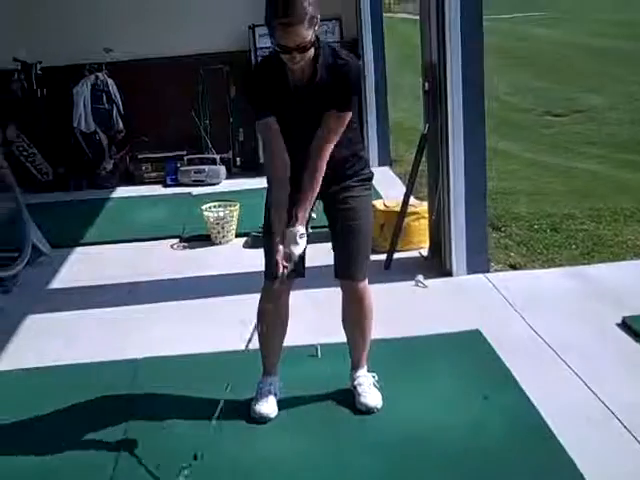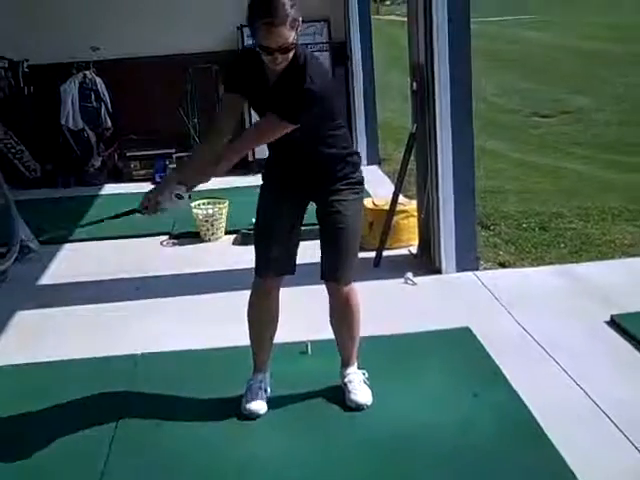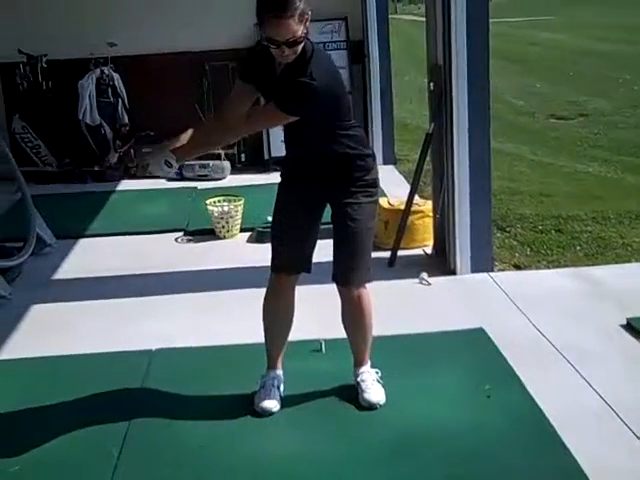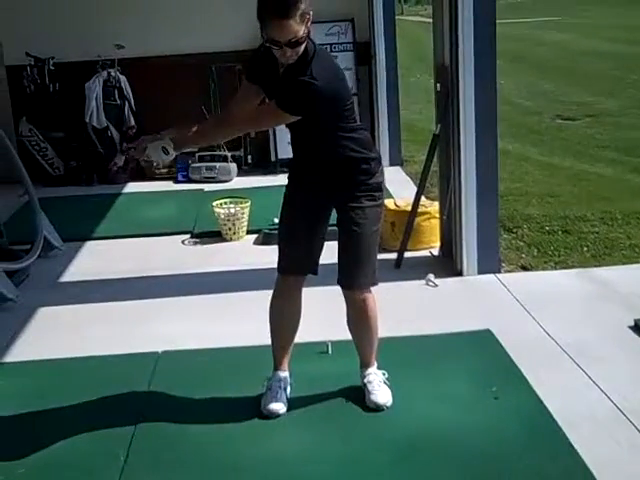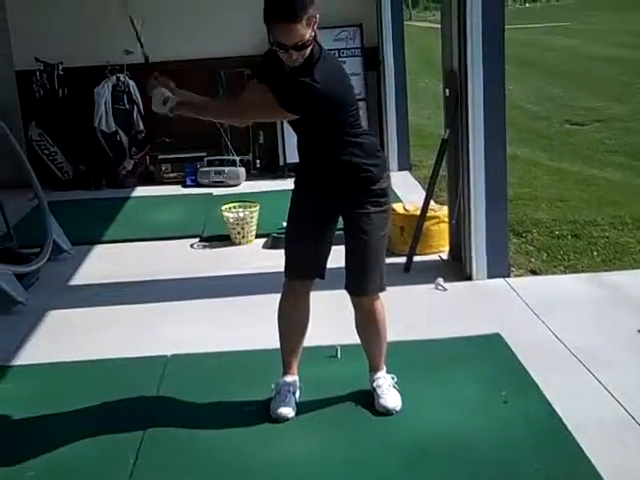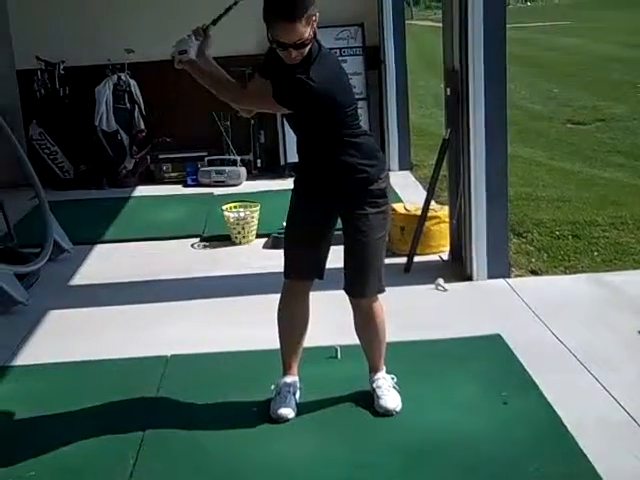
dt=0.3s
person 1, frame 1
left shoulder: (344, 70)
right shoulder: (262, 80)
left elbow: (322, 151)
right elbow: (277, 158)
left wrist: (300, 218)
right wrist: (277, 231)
left hip: (346, 175)
right hip: (288, 179)
left knee: (355, 281)
right knee: (277, 281)
left ankle: (361, 372)
right ankle: (269, 378)
person 1, frame 2
left shoulder: (311, 83)
right shoulder: (244, 66)
left elbow: (243, 145)
right elbow: (221, 136)
left wrist: (183, 185)
right wrist: (171, 179)
left hip: (336, 176)
right hip: (283, 173)
left knee: (340, 283)
right knee: (267, 279)
left ankle: (351, 370)
right ankle: (259, 376)
person 1, frame 3
left shoulder: (314, 80)
right shoulder: (260, 58)
left elbow: (240, 129)
right elbow: (225, 118)
left wrist: (178, 156)
right wrist: (172, 145)
left hip: (351, 175)
right hip: (301, 170)
left knee: (352, 284)
right knee: (282, 276)
left ankle: (364, 369)
right ankle: (274, 372)
person 1, frame 4
left shoulder: (315, 82)
right shoulder: (265, 58)
left elbow: (242, 125)
right elbow: (231, 115)
left wrist: (180, 142)
right wrist: (176, 136)
left hip: (354, 178)
right hip: (307, 174)
left knee: (356, 287)
right knee: (289, 278)
left ankle: (370, 371)
right ankle: (280, 374)
person 1, frame 5
left shoulder: (319, 84)
right shoulder: (277, 60)
left elbow: (240, 114)
right elbow: (241, 111)
left wrist: (179, 103)
right wrist: (183, 99)
left hip: (363, 183)
right hip: (314, 179)
left knee: (365, 292)
right knee: (296, 283)
left ankle: (379, 375)
right ankle: (289, 378)
person 1, frame 6
left shoulder: (315, 83)
right shoulder: (282, 56)
left elbow: (242, 99)
right elbow: (247, 104)
left wrist: (193, 64)
right wrist: (204, 59)
left hip: (362, 184)
right hip: (314, 179)
left knee: (364, 294)
right knee: (296, 283)
left ankle: (379, 375)
right ankle: (290, 378)
